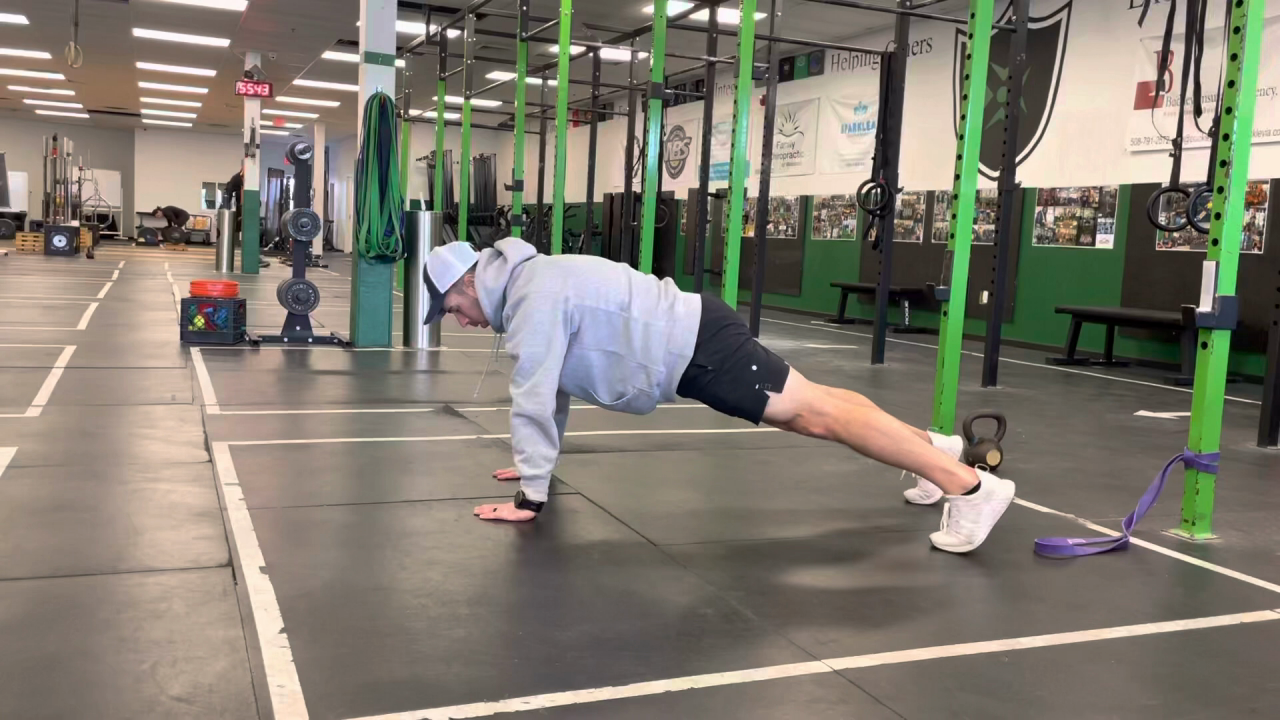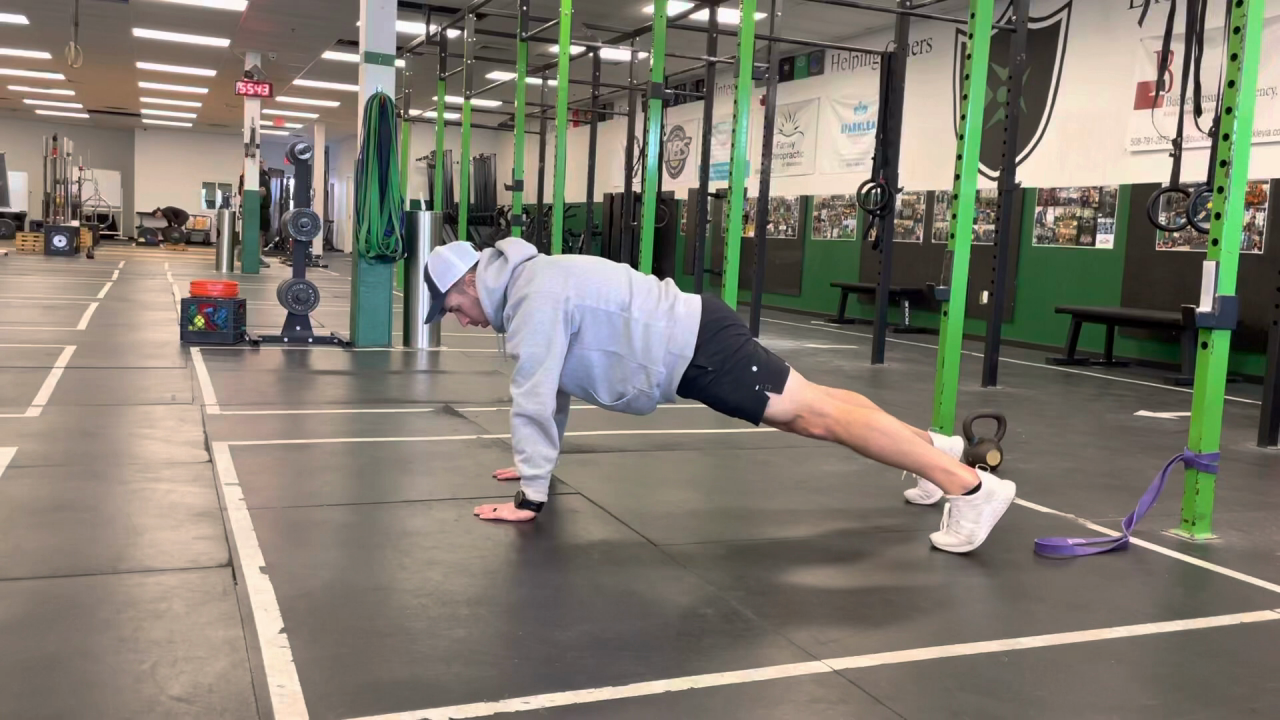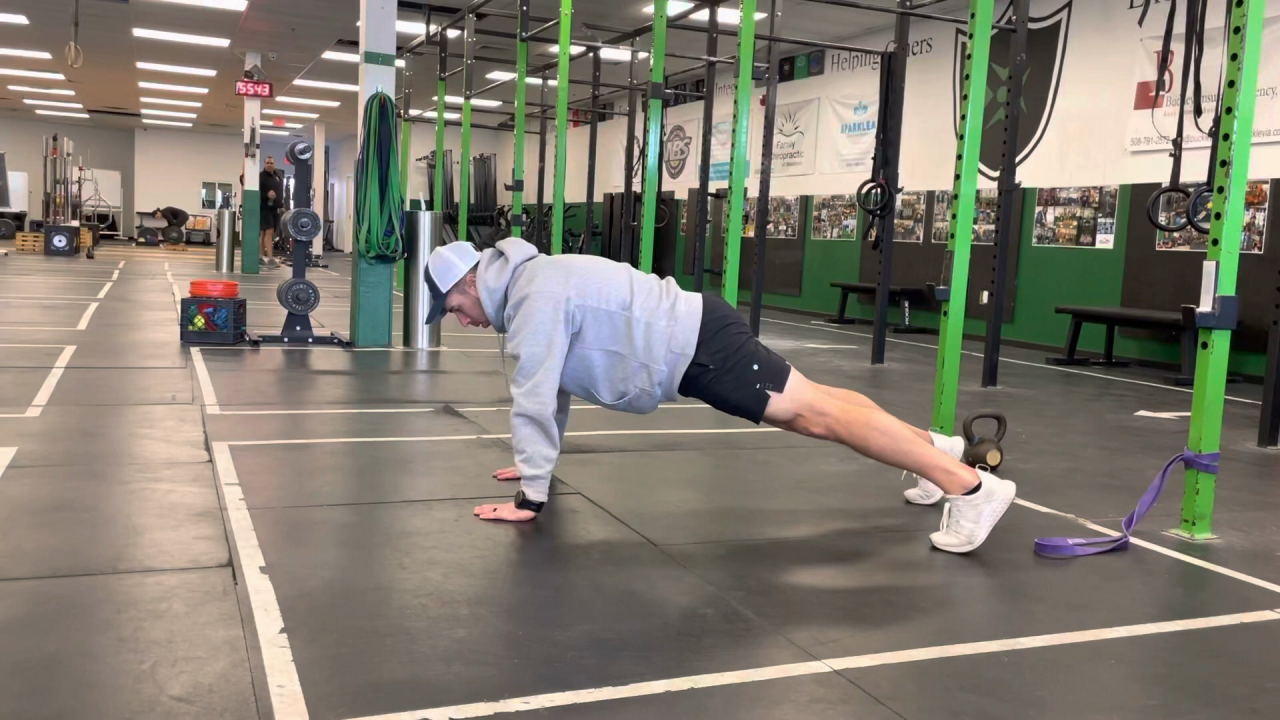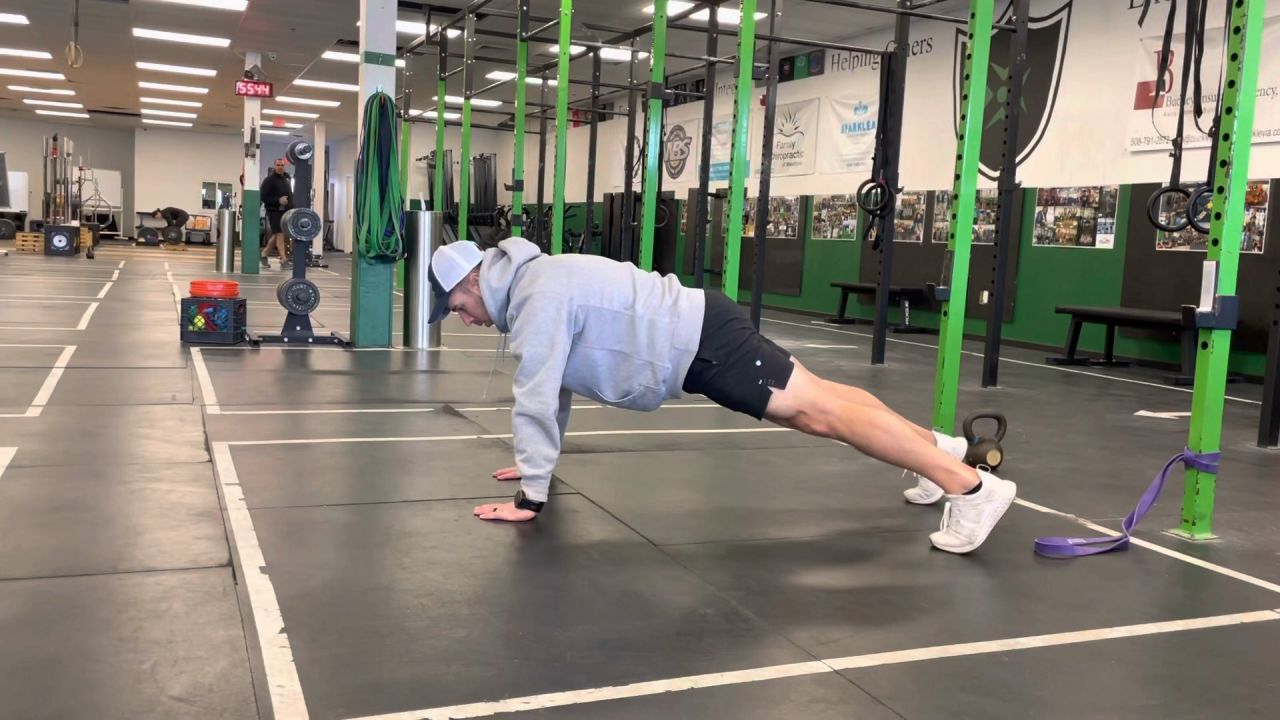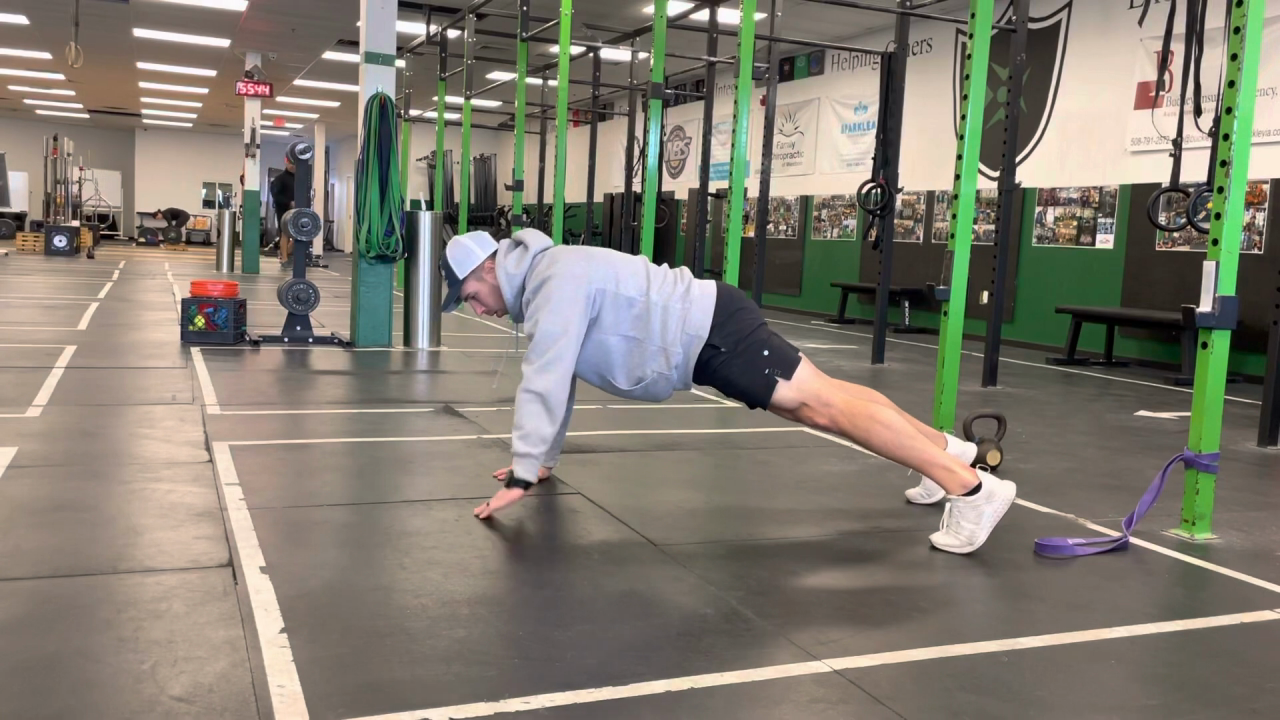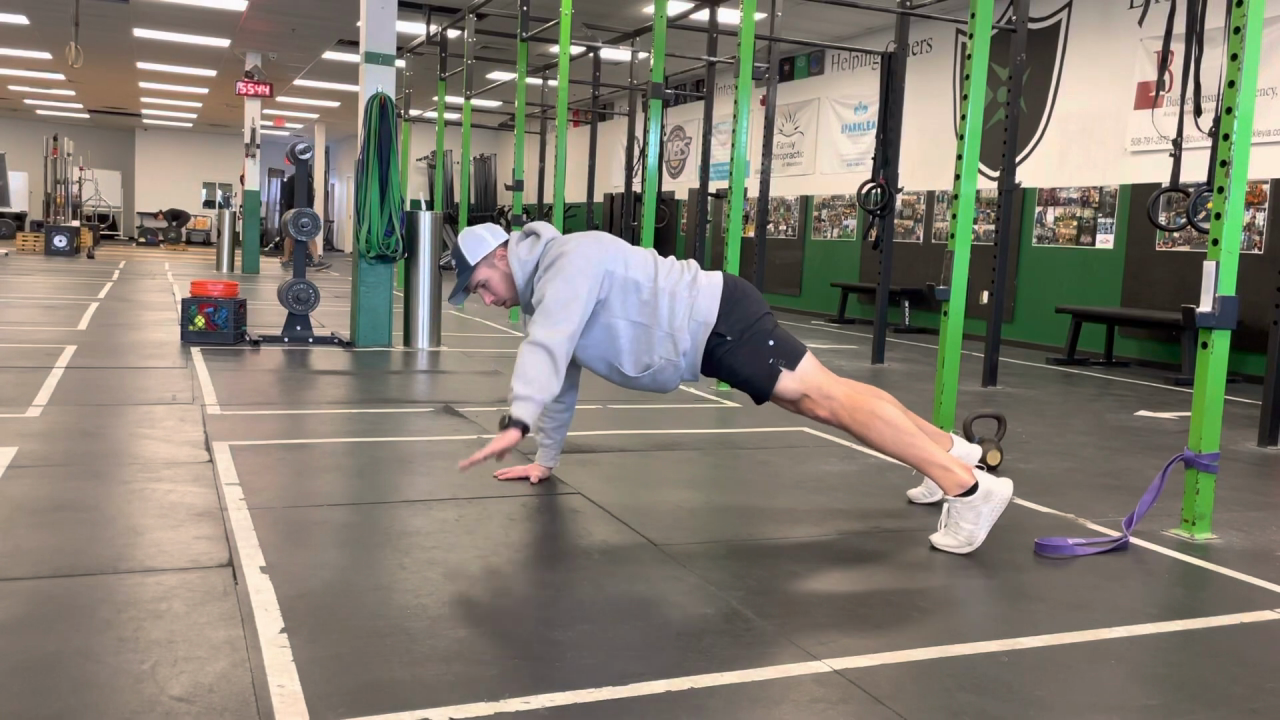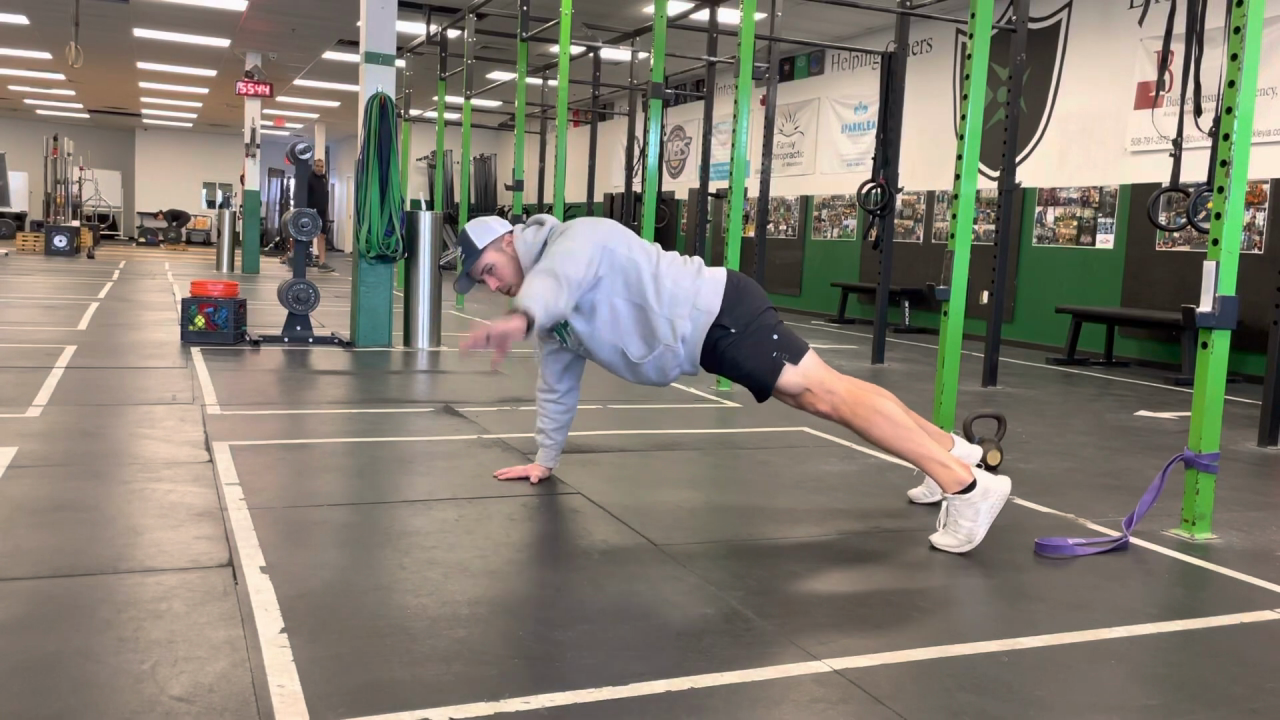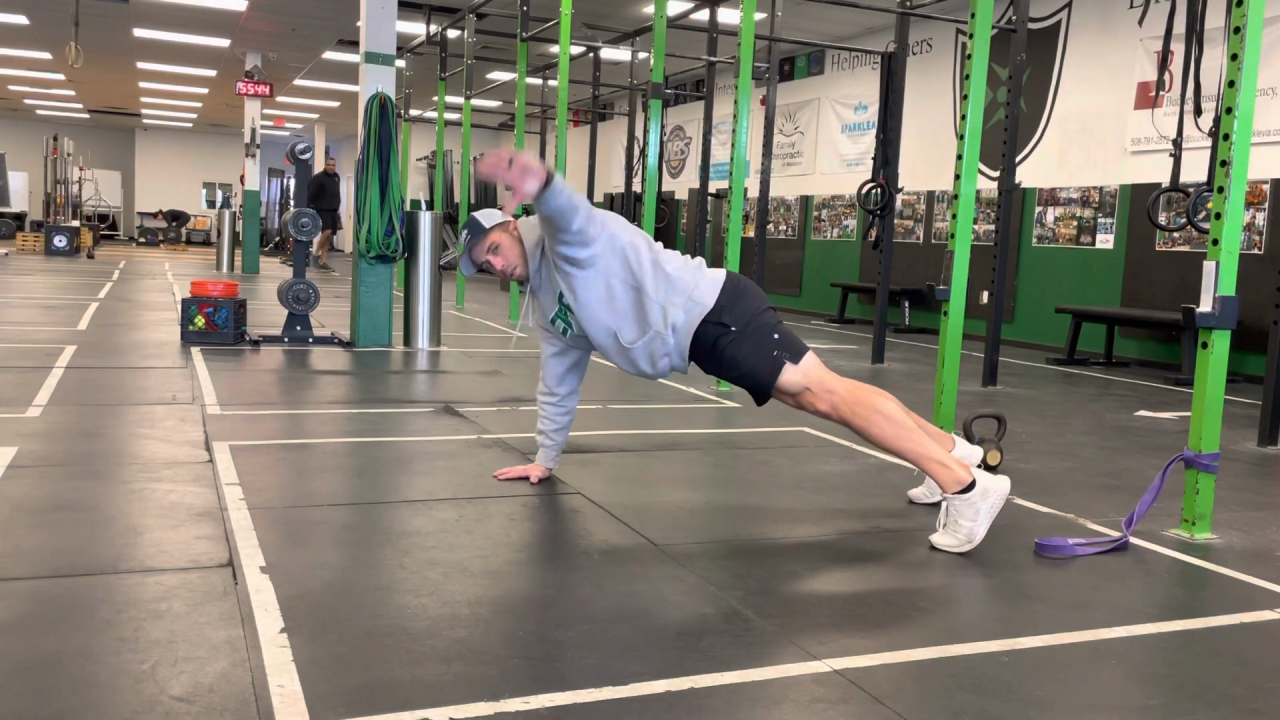
dt=0.2s
person 1, frame 1
left shoulder: (533, 295)
right shoulder: (529, 286)
left elbow: (533, 399)
right elbow: (553, 387)
left wrist: (531, 495)
right wrist: (537, 460)
left hip: (695, 347)
right hip: (690, 343)
left knee: (812, 411)
right knee: (808, 403)
left ankle: (970, 486)
right ankle: (932, 446)
person 1, frame 2
left shoulder: (532, 295)
right shoulder: (530, 286)
left elbow: (533, 399)
right elbow: (555, 385)
left wrist: (530, 495)
right wrist: (538, 460)
left hip: (695, 349)
right hip: (689, 342)
left knee: (813, 413)
right knee: (810, 403)
left ankle: (970, 487)
right ankle: (933, 446)
person 1, frame 3
left shoulder: (533, 296)
right shoulder: (530, 285)
left elbow: (534, 399)
right elbow: (555, 386)
left wrist: (530, 496)
right wrist: (536, 460)
left hip: (696, 346)
right hip: (691, 343)
left knee: (814, 413)
right knee: (812, 397)
left ankle: (970, 488)
right ankle: (934, 446)
person 1, frame 4
left shoulder: (537, 296)
right shoulder: (533, 283)
left elbow: (535, 400)
right elbow: (554, 387)
left wrist: (529, 496)
right wrist: (536, 461)
left hip: (700, 341)
right hip: (694, 339)
left knee: (817, 411)
right knee: (815, 394)
left ankle: (970, 487)
right ankle: (936, 446)
person 1, frame 5
left shoulder: (554, 280)
right shoulder: (541, 284)
left elbow: (544, 381)
right elbow: (557, 378)
left wrist: (522, 478)
right wrist: (542, 458)
left hip: (711, 329)
right hip: (703, 335)
left knee: (820, 403)
right knee: (821, 393)
left ankle: (969, 486)
right ankle: (945, 447)
person 1, frame 6
left shoulder: (568, 260)
right shoulder: (544, 292)
left elbow: (547, 347)
right elbow: (560, 375)
left wrist: (516, 421)
right wrist: (545, 458)
left hip: (717, 318)
right hip: (706, 331)
left knee: (822, 396)
right knee: (821, 393)
left ankle: (967, 484)
right ankle: (950, 447)
person 1, frame 7
left shoulder: (572, 240)
right shoulder: (546, 301)
left elbow: (557, 280)
right elbow: (558, 379)
left wrist: (520, 316)
right wrist: (545, 457)
left hip: (720, 313)
right hip: (706, 333)
left knee: (825, 392)
right knee: (820, 393)
left ankle: (966, 485)
right ankle: (951, 448)
person 1, frame 8
left shoulder: (569, 235)
right shoulder: (548, 296)
left elbow: (565, 213)
right elbow: (558, 378)
left wrist: (537, 182)
right wrist: (545, 455)
left hip: (716, 310)
right hip: (702, 337)
left knee: (822, 391)
right knee: (818, 397)
left ankle: (963, 481)
right ankle: (951, 450)
